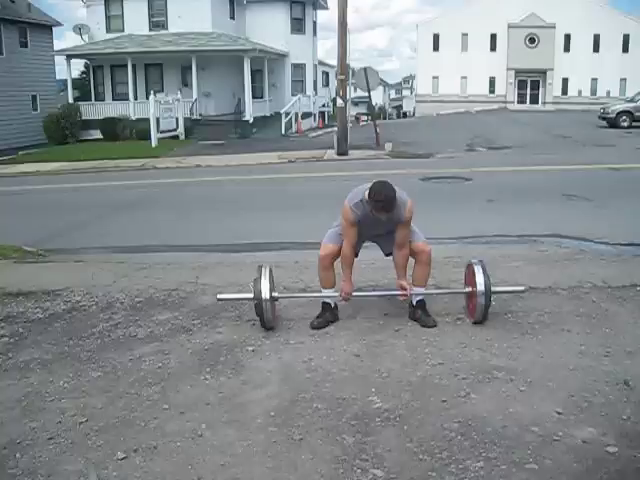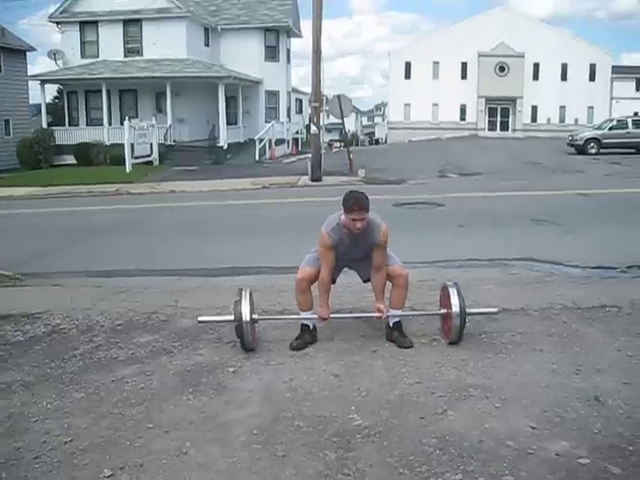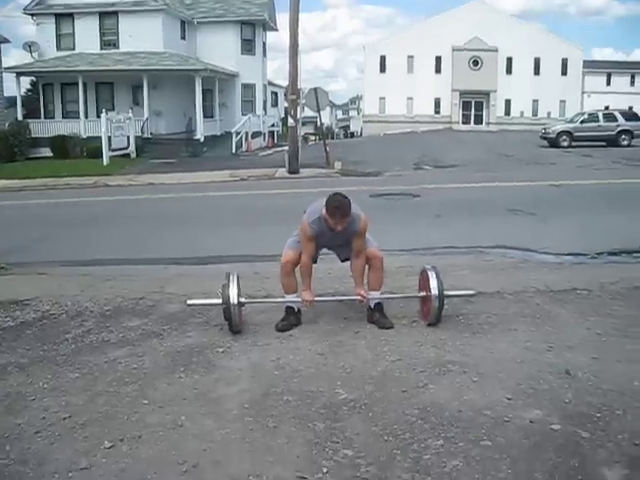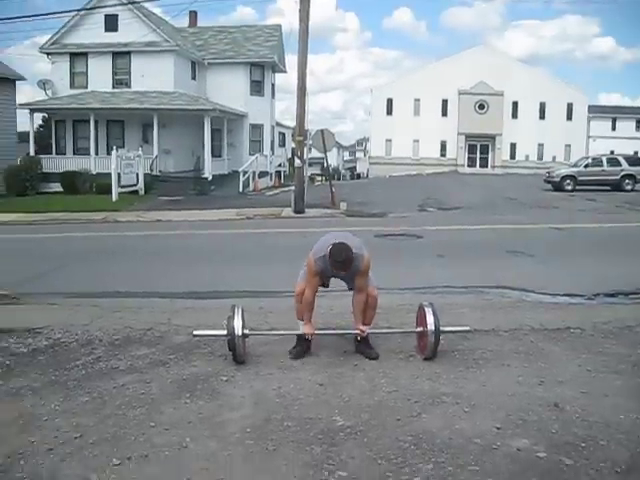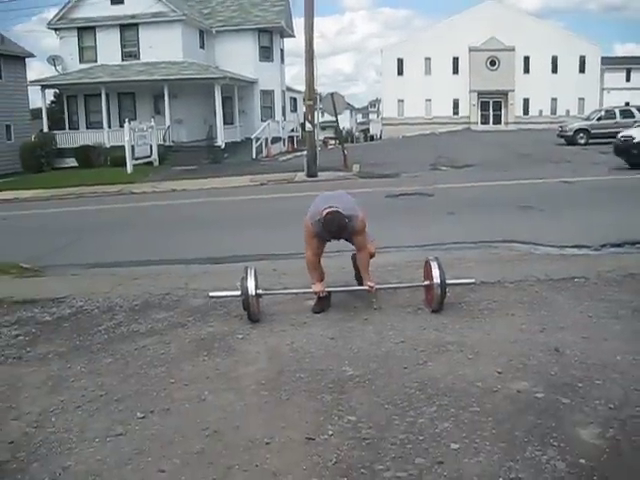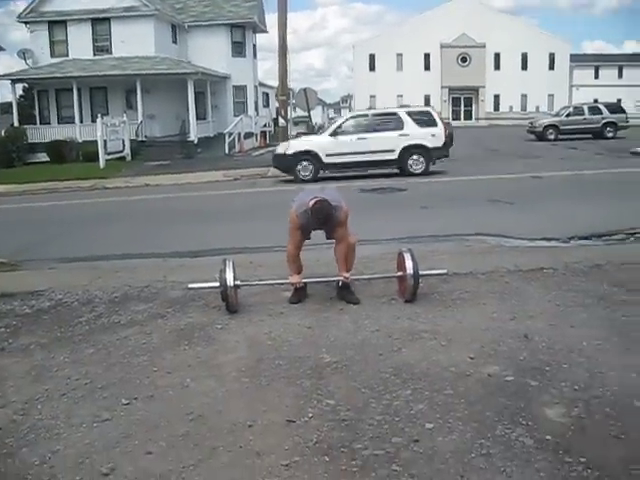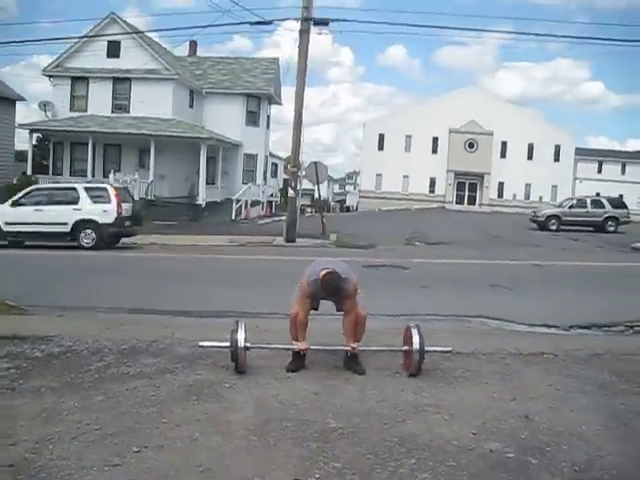
dt=0.5s
person 1, frame 1
left shoulder: (405, 206)
right shoulder: (352, 206)
left elbow: (401, 246)
right elbow: (348, 245)
left wrist: (401, 278)
right wrist: (347, 280)
right hip: (352, 228)
left knee: (424, 252)
right knee: (325, 255)
left ankle: (417, 305)
right ankle: (329, 307)
person 1, frame 2
left shoulder: (380, 230)
right shoulder: (329, 230)
left elbow: (378, 269)
right elbow: (326, 270)
left wrist: (380, 301)
right wrist: (324, 305)
left hip: (366, 256)
right hip: (330, 254)
left knee: (401, 275)
right knee: (302, 279)
left ankle: (394, 327)
right ankle: (308, 329)
person 1, frame 3
left shoulder: (359, 221)
right shoulder: (310, 222)
left elbow: (358, 256)
right elbow: (306, 258)
left wrist: (359, 286)
right wrist: (306, 289)
left hip: (346, 239)
right hip: (312, 236)
left knee: (376, 257)
right knee: (286, 262)
left ankle: (375, 309)
right ankle: (292, 311)
person 1, frame 4
left shoulder: (363, 259)
right shoulder: (316, 259)
left elbow: (360, 293)
right elbow: (310, 293)
left wrist: (359, 323)
right wrist: (307, 323)
left hip: (353, 266)
right hip: (322, 266)
left knee: (372, 295)
right knee: (300, 292)
left ankle: (362, 340)
right ankle: (303, 339)
person 1, frame 5
left shoulder: (357, 219)
right shoulder: (312, 221)
left elbow: (362, 250)
right elbow: (311, 254)
left wrist: (367, 279)
right wrist: (316, 283)
left hip: (348, 217)
right hip: (320, 221)
left knee: (370, 251)
right knee: (315, 253)
left ankle: (357, 261)
right ankle: (323, 295)
person 1, frame 6
left shoulder: (341, 211)
right shoulder: (297, 213)
left elbow: (341, 242)
right elbow: (293, 246)
left wrist: (343, 272)
right wrist: (293, 274)
left hip: (331, 216)
right hip: (304, 215)
left knee: (350, 242)
right knee: (294, 246)
left ankle: (343, 286)
right ankle: (299, 287)
person 1, frame 7
left shoulder: (350, 283)
right shoulder: (308, 282)
left elbow: (349, 314)
right elbow: (303, 314)
left wrist: (350, 342)
right wrist: (302, 341)
left hip: (341, 289)
right hip: (314, 287)
left knee: (361, 315)
right knee: (295, 314)
left ankle: (352, 356)
